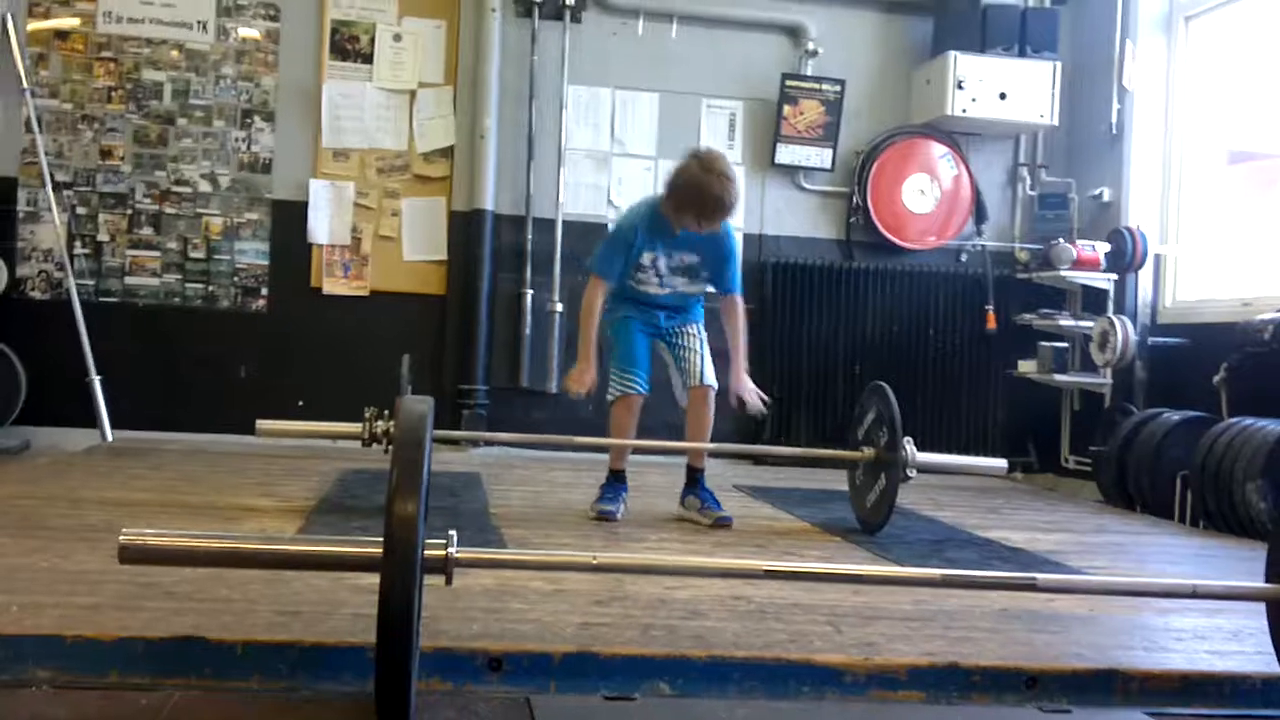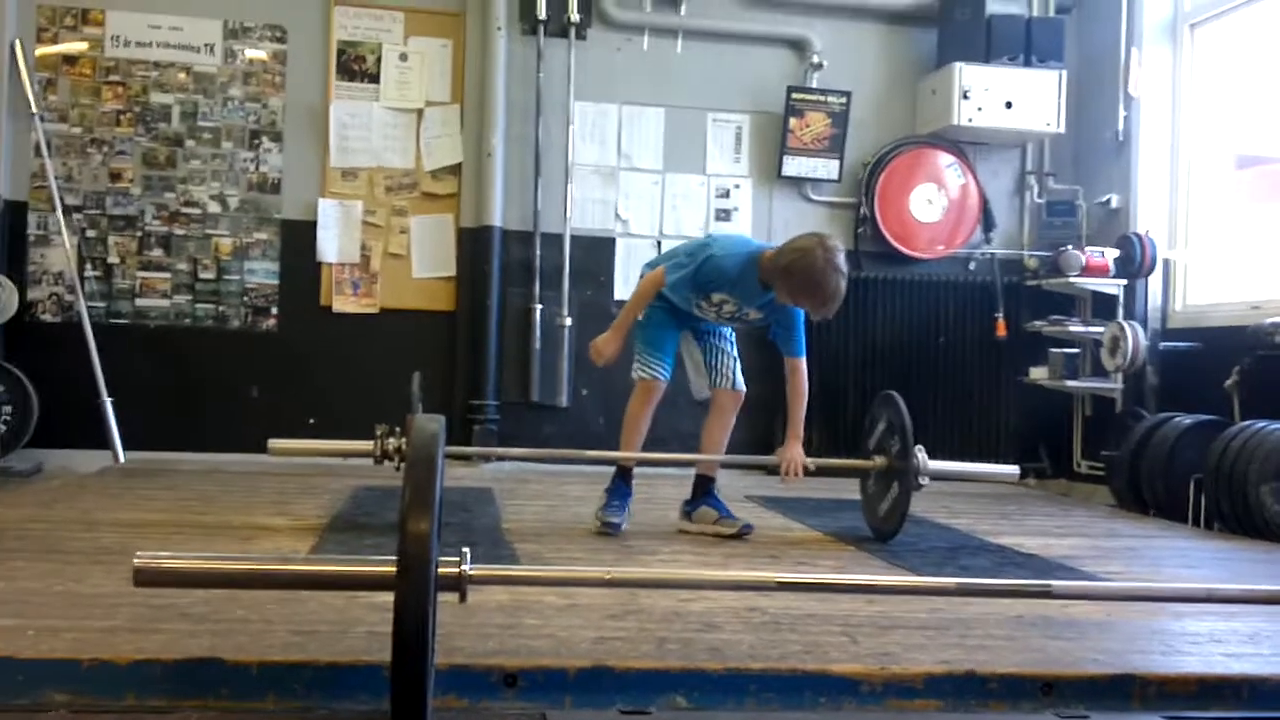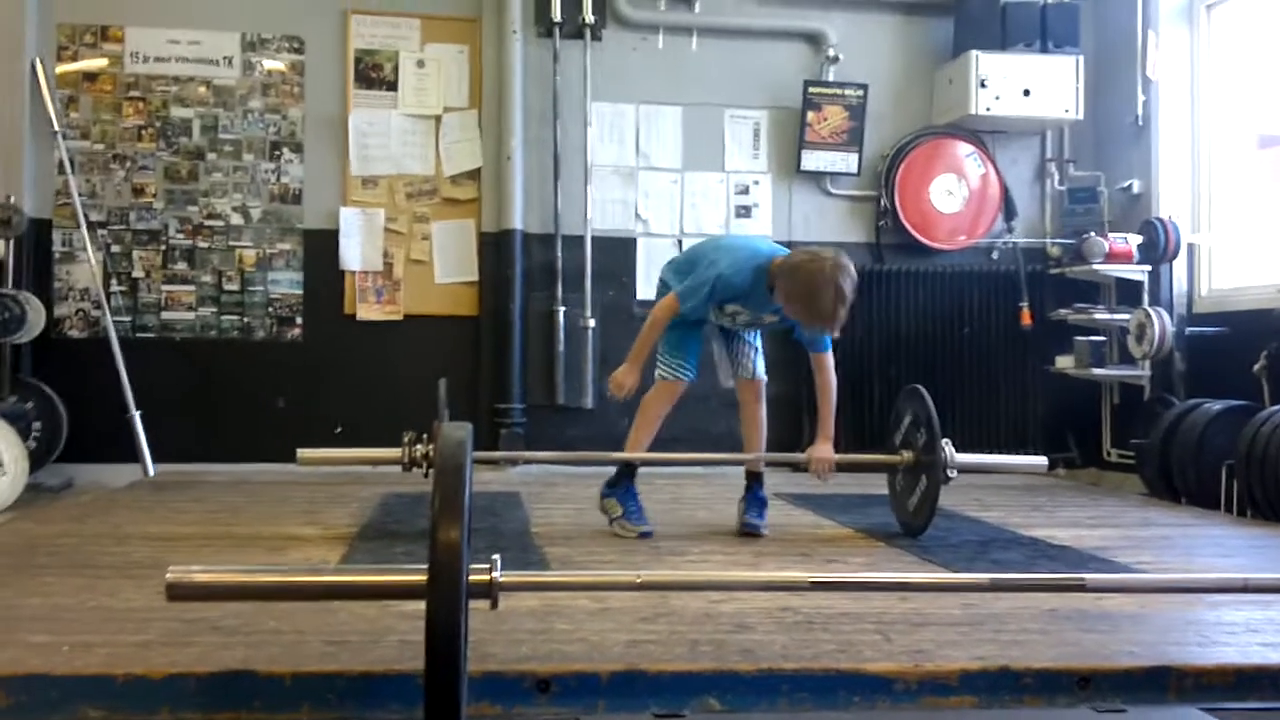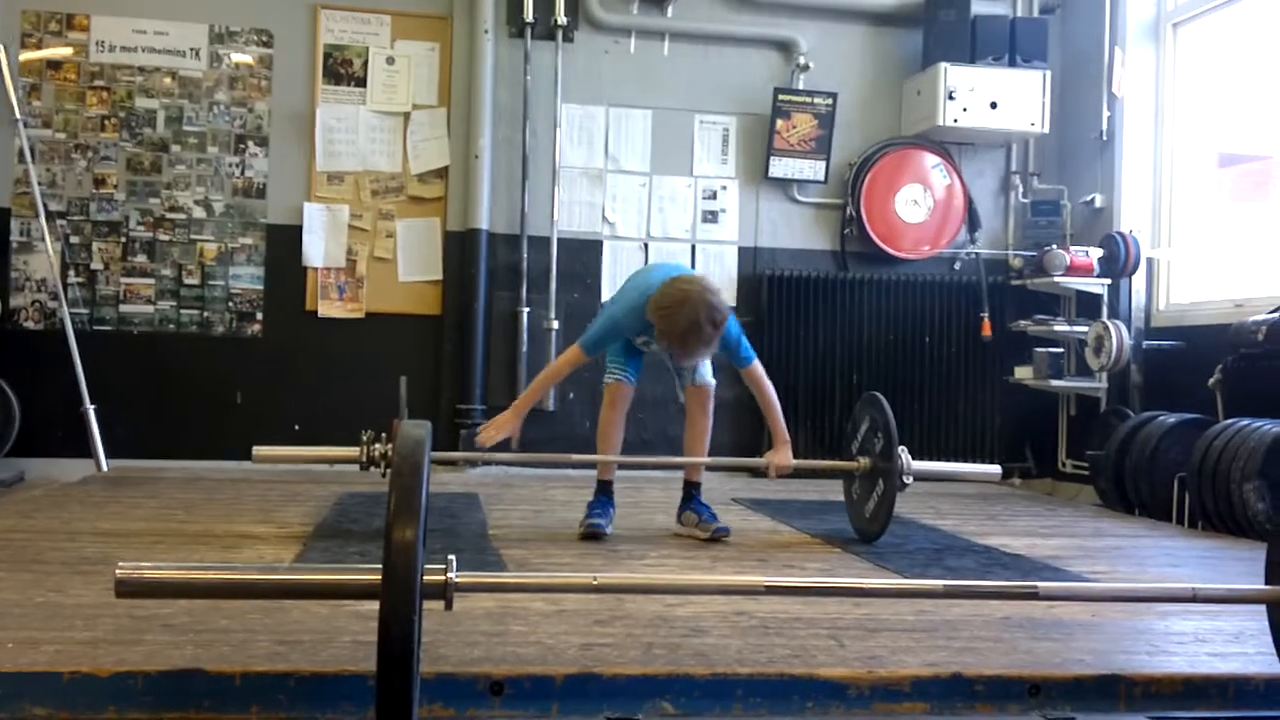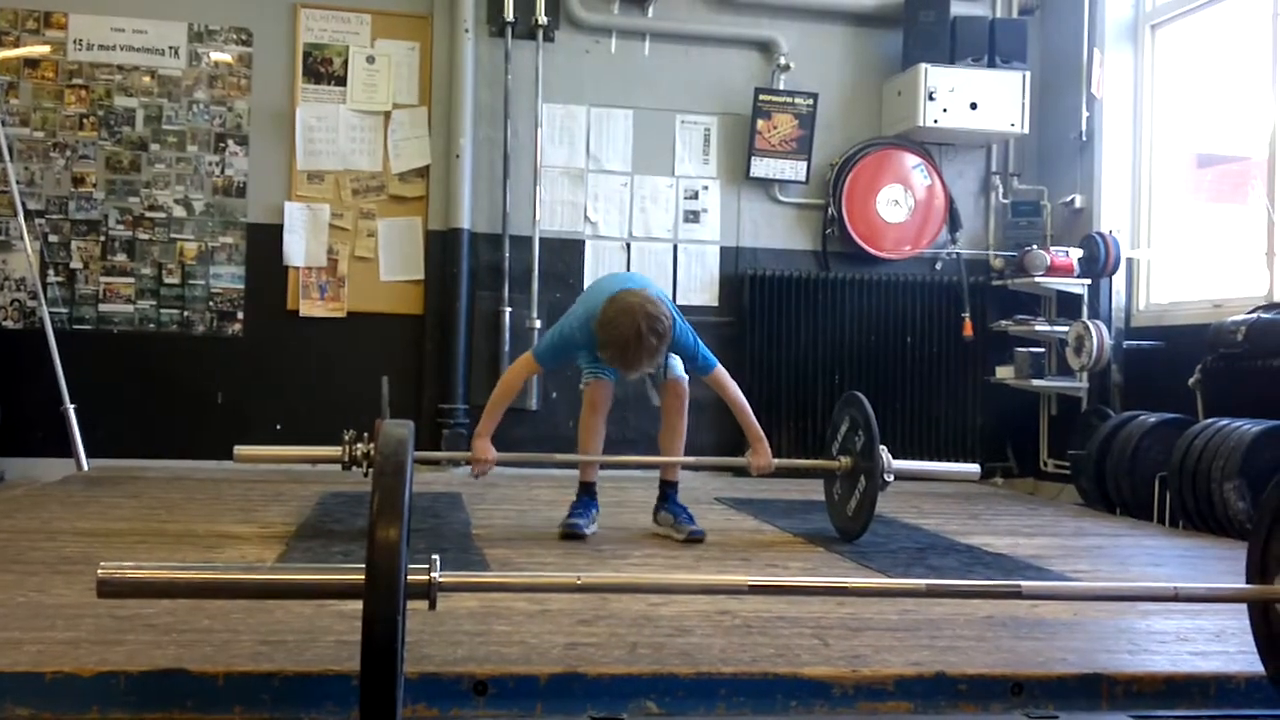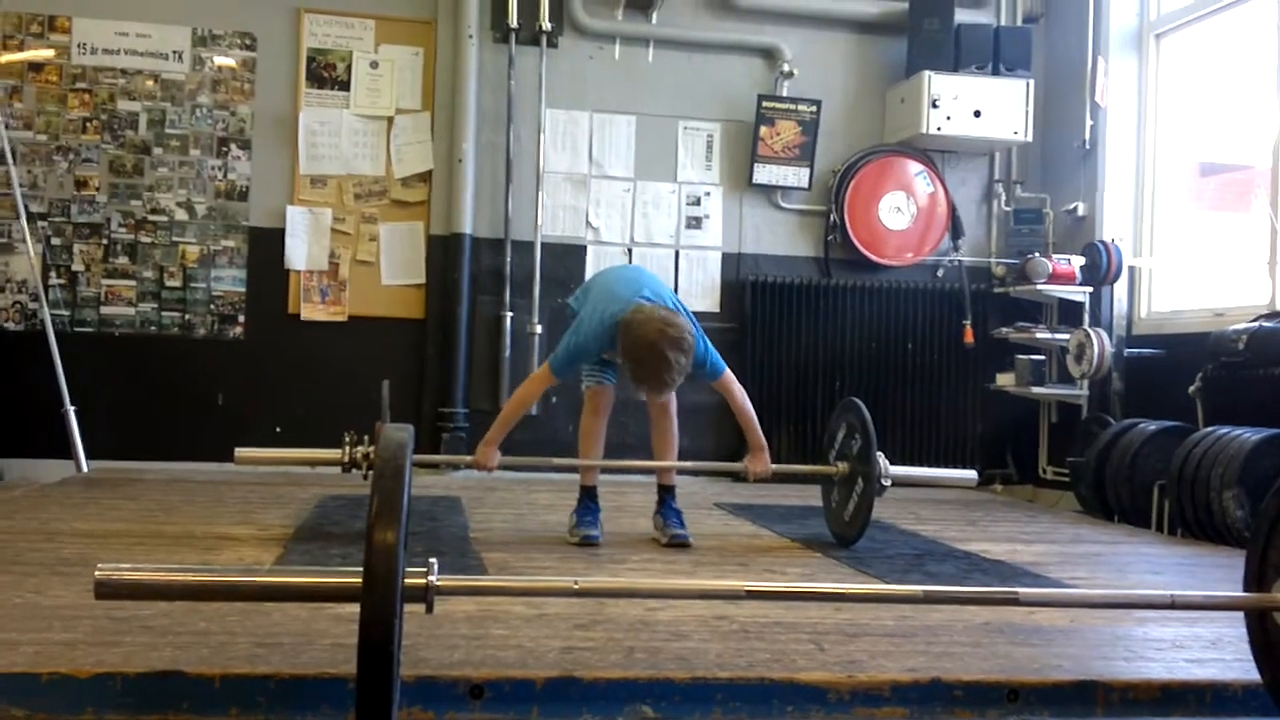
dt=0.5s
person 1, frame 1
left shoulder: (721, 234)
right shoulder: (636, 224)
left elbow: (732, 303)
right elbow: (596, 288)
left wrist: (739, 371)
right wrist: (584, 360)
left hip: (685, 314)
right hip: (632, 310)
left knee: (703, 389)
right knee: (629, 395)
left ankle: (695, 487)
right ankle: (615, 485)
person 1, frame 2
left shoulder: (788, 304)
right shoulder: (725, 259)
left elbow: (796, 369)
right elbow: (654, 278)
left wrist: (794, 442)
right wrist: (615, 334)
left hip: (711, 319)
right hip: (666, 301)
left knee: (730, 395)
right knee: (652, 383)
left ankle: (700, 499)
right ankle: (620, 487)
person 1, frame 3
left shoulder: (809, 295)
right shoulder: (734, 272)
left elbow: (824, 367)
right elbow: (665, 308)
left wrist: (824, 440)
right wrist: (632, 366)
left hip: (739, 311)
right hip: (686, 293)
left knee: (752, 386)
right knee: (673, 383)
left ankle: (754, 494)
right ankle: (619, 486)
person 1, frame 4
left shoulder: (715, 319)
right shoulder: (629, 311)
left elbow: (757, 377)
right elbow: (569, 360)
left wrist: (782, 444)
right wrist: (516, 413)
left hip: (685, 324)
right hip: (631, 327)
left knee: (702, 394)
right knee: (618, 391)
left ankle: (691, 501)
right ankle: (603, 498)
person 1, frame 5
left shoulder: (671, 327)
right shoulder: (581, 326)
left elbow: (724, 382)
right elbow: (518, 371)
left wrist: (759, 444)
right wrist: (482, 436)
left hip: (650, 333)
right hip: (599, 327)
left knee: (677, 392)
right knee: (597, 394)
left ankle: (668, 501)
right ankle: (585, 500)
person 1, frame 6
left shoulder: (685, 334)
right shoulder: (593, 331)
left elbow: (733, 389)
right elbow: (536, 384)
left wrist: (759, 450)
right wrist: (490, 444)
left hip: (653, 308)
right hip: (597, 303)
left knee: (665, 402)
right knee: (599, 399)
left ankle: (667, 505)
right ankle: (587, 504)
